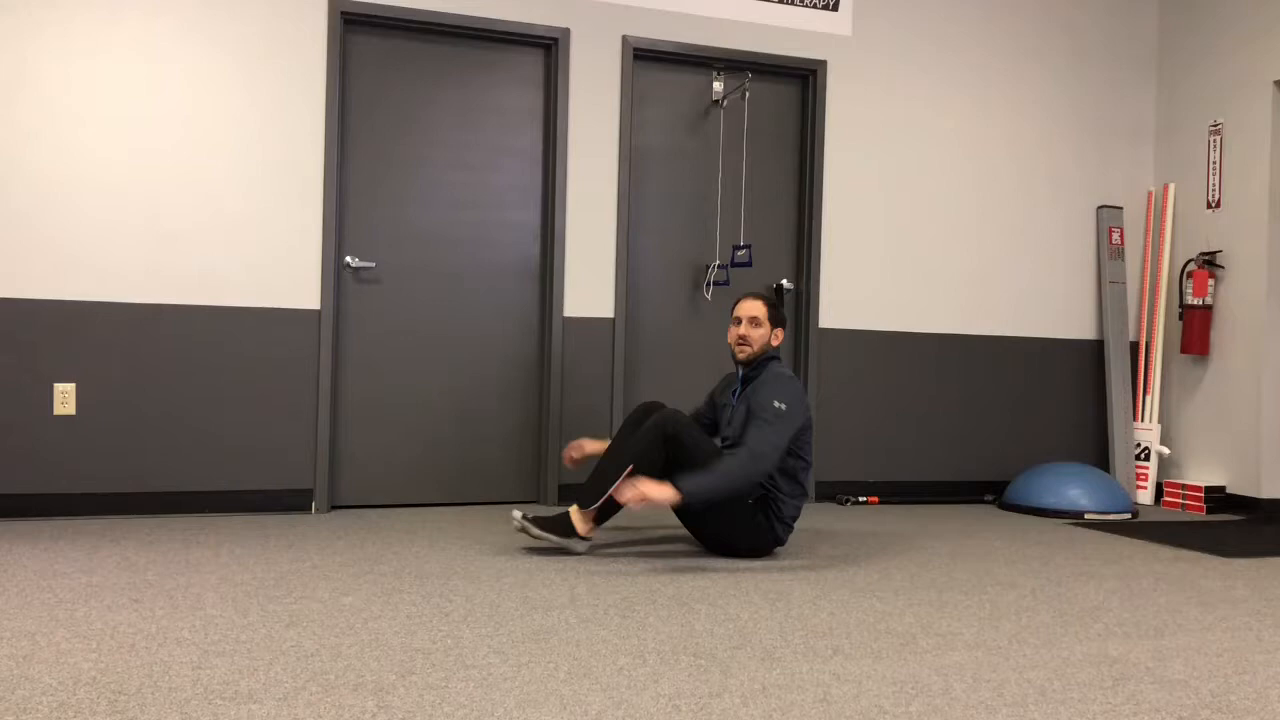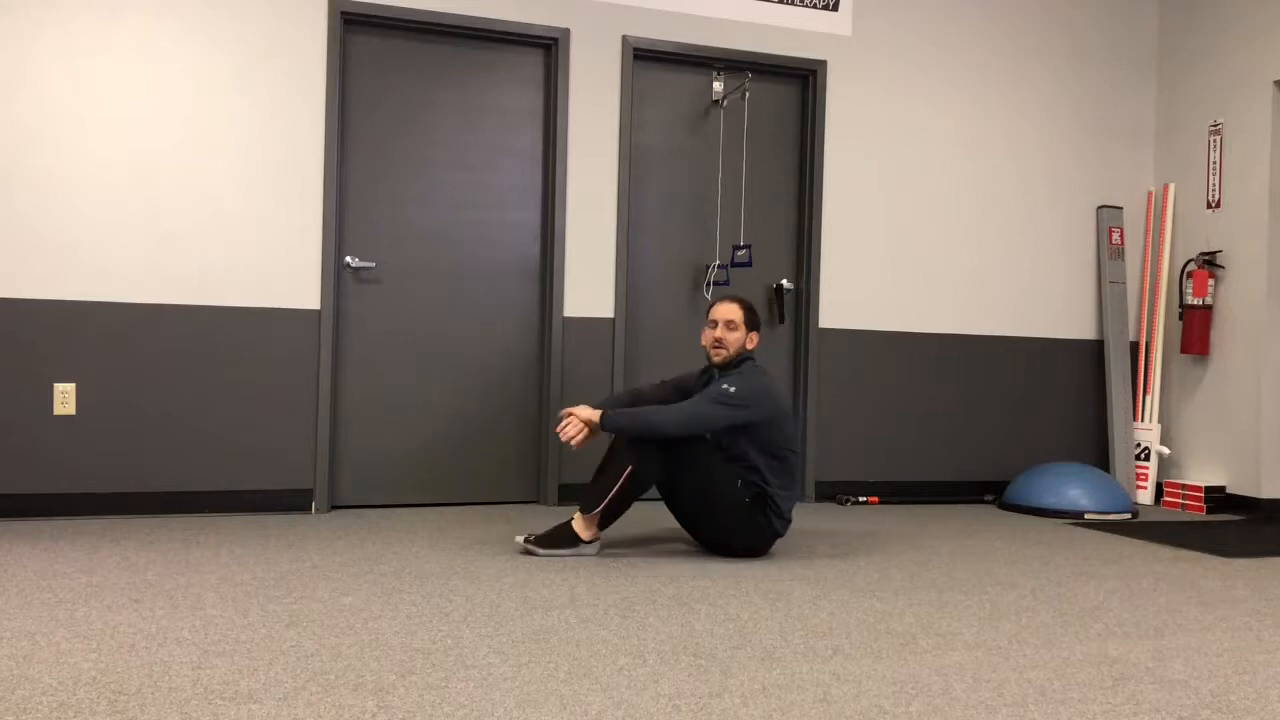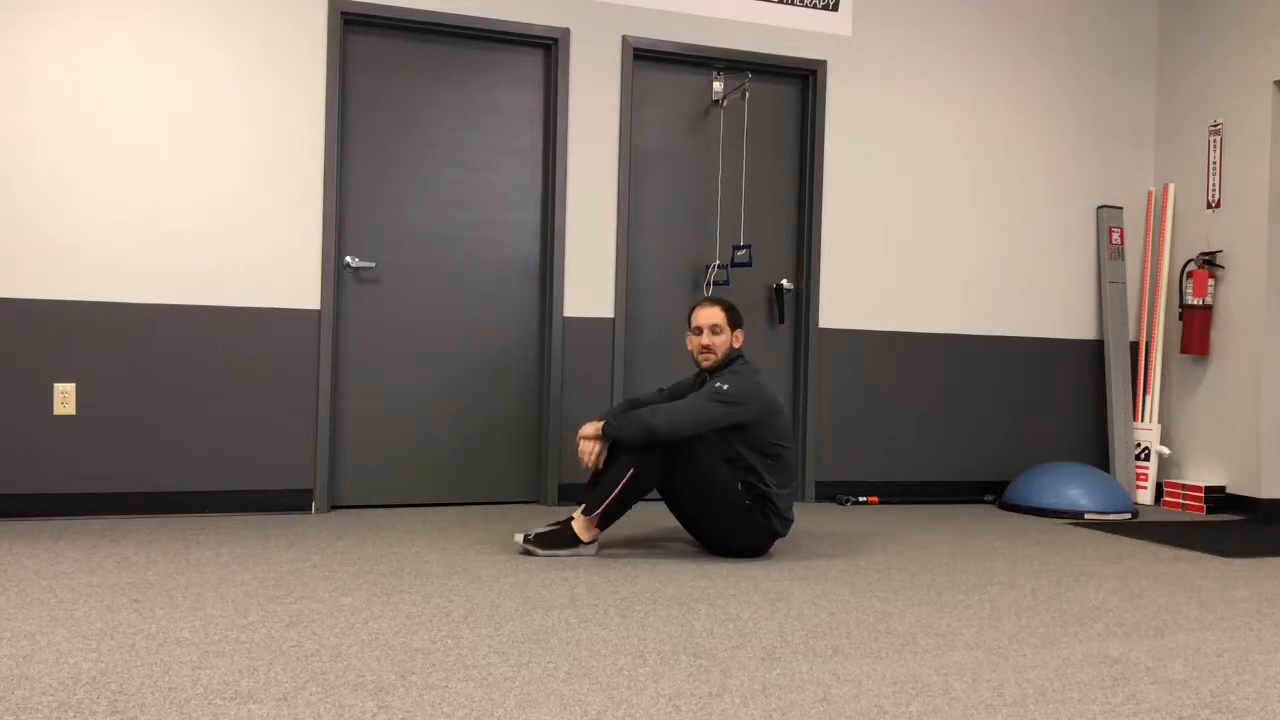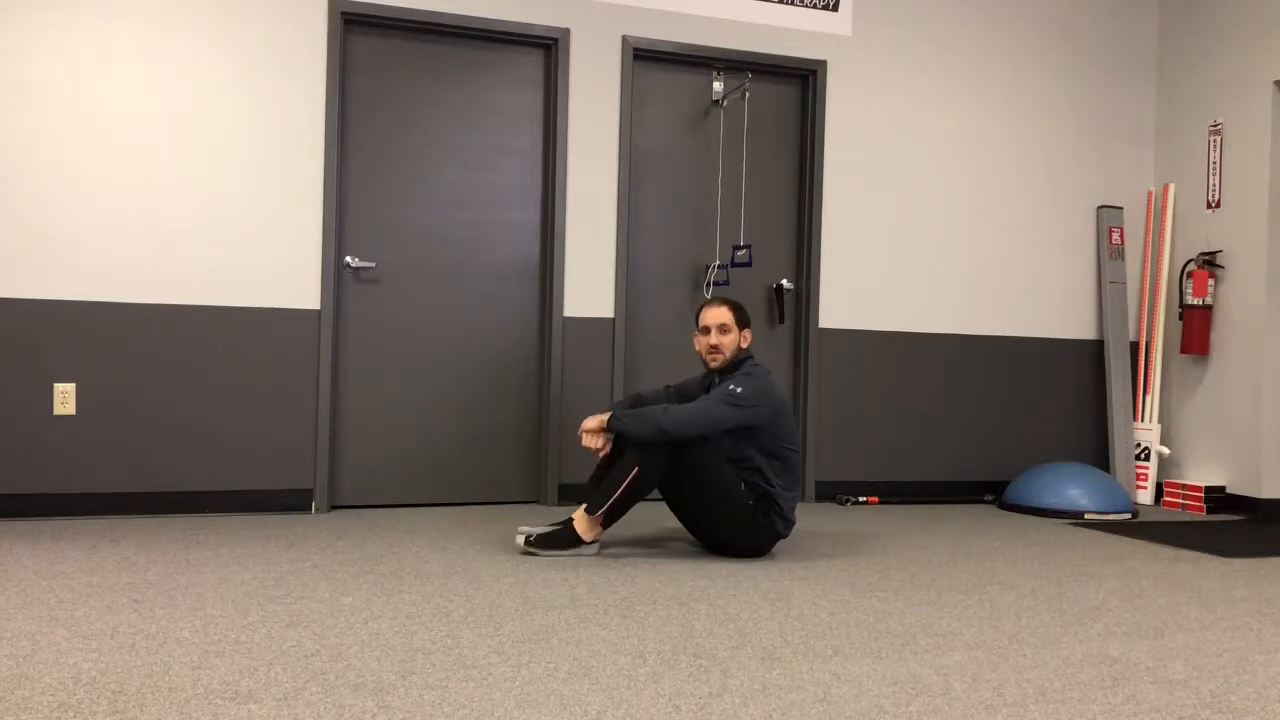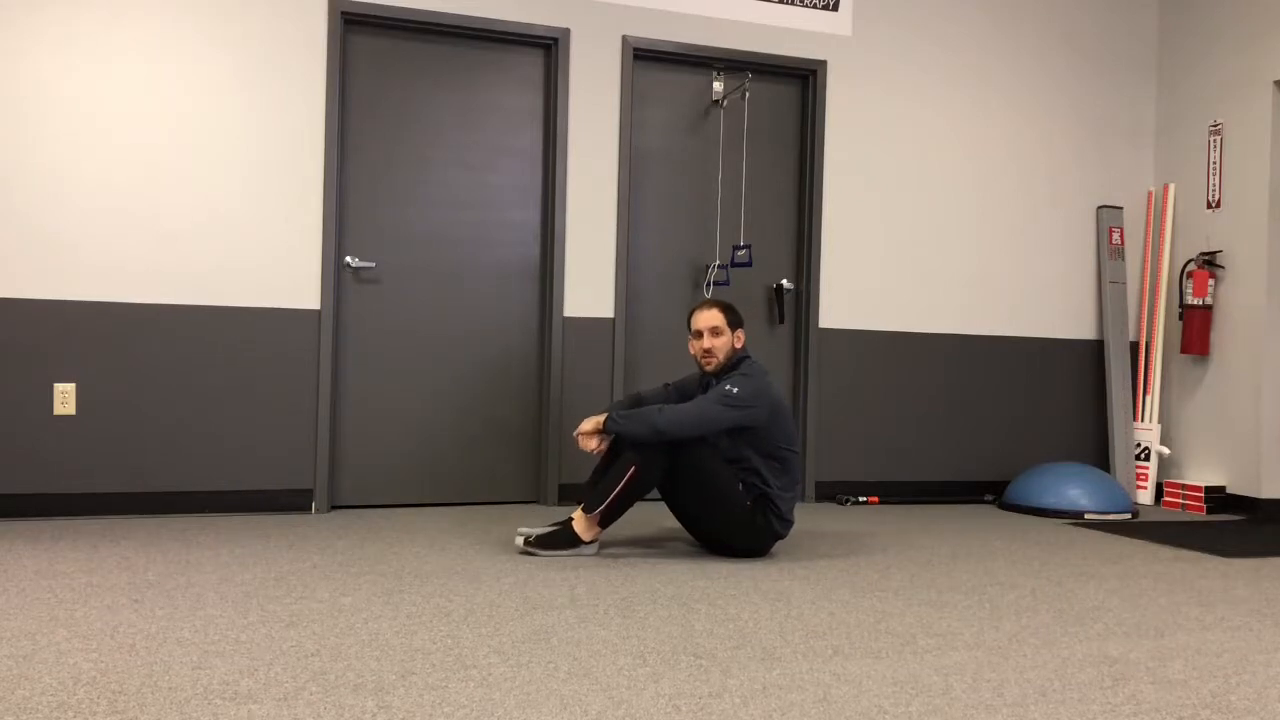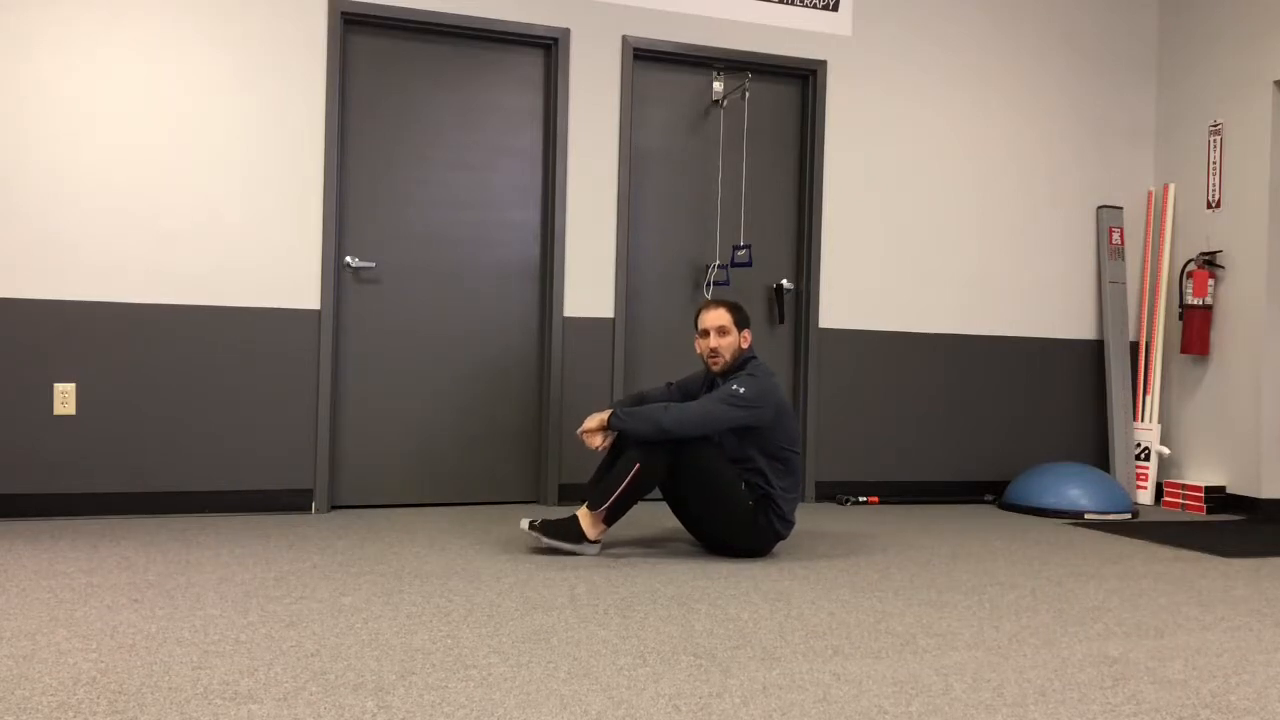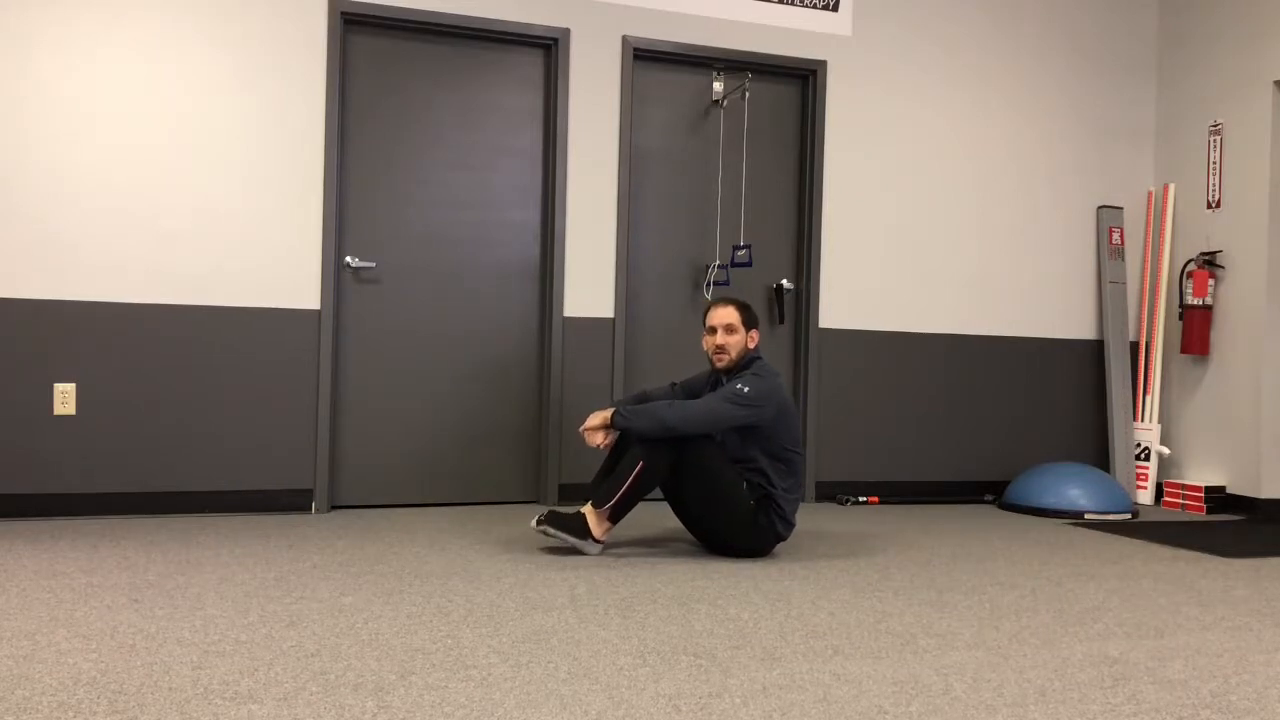
dt=0.4s
person 1, frame 1
left shoulder: (781, 389)
right shoulder: (734, 383)
left elbow: (753, 461)
right elbow: (687, 429)
left wrist: (676, 492)
right wrist: (609, 447)
left hip: (759, 525)
right hip: (729, 510)
left knee: (668, 429)
right knee: (651, 412)
left ankle: (580, 523)
right ankle: (586, 514)
person 1, frame 2
left shoulder: (750, 387)
right shoulder: (711, 378)
left elbow: (675, 419)
right elbow: (642, 398)
left wrist: (599, 418)
right wrist: (590, 418)
left hip: (754, 523)
right hip: (723, 512)
left knee: (660, 431)
right knee: (643, 426)
left ankle: (584, 530)
right ankle: (588, 518)
person 1, frame 3
left shoulder: (741, 386)
right shoulder: (705, 382)
left elbow: (667, 420)
right elbow: (638, 406)
left wrist: (603, 428)
right wrist: (601, 434)
left hip: (754, 524)
right hip: (722, 513)
left knee: (659, 435)
right knee: (638, 427)
left ankle: (584, 531)
right ankle: (584, 519)
person 1, frame 4
left shoulder: (753, 388)
right shoulder: (713, 381)
left elbow: (678, 420)
right elbow: (645, 400)
left wrist: (609, 420)
right wrist: (608, 424)
left hip: (757, 523)
right hip: (725, 513)
left knee: (665, 435)
right knee: (642, 429)
left ankle: (586, 530)
right ankle: (585, 518)
person 1, frame 5
left shoulder: (749, 387)
right shoulder: (710, 379)
left elbow: (675, 421)
right elbow: (646, 400)
left wrist: (605, 421)
right wrist: (605, 426)
left hip: (755, 523)
right hip: (724, 511)
left knee: (661, 437)
right knee: (639, 430)
left ankle: (584, 530)
right ankle: (585, 518)
person 1, frame 6
left shoulder: (755, 388)
right shoulder: (714, 378)
left elbow: (680, 419)
right elbow: (651, 398)
left wrist: (610, 418)
right wrist: (608, 423)
left hip: (757, 524)
right hip: (727, 509)
left knee: (665, 433)
right knee: (641, 429)
left ankle: (589, 526)
right ankle: (589, 516)
person 1, frame 7
left shoulder: (760, 387)
right shoulder: (720, 377)
left elbow: (684, 416)
right elbow: (655, 397)
left wrist: (612, 416)
right wrist: (608, 420)
left hip: (757, 524)
right hip: (728, 509)
left knee: (668, 431)
right knee: (643, 428)
left ankle: (594, 525)
right ankle: (592, 515)
